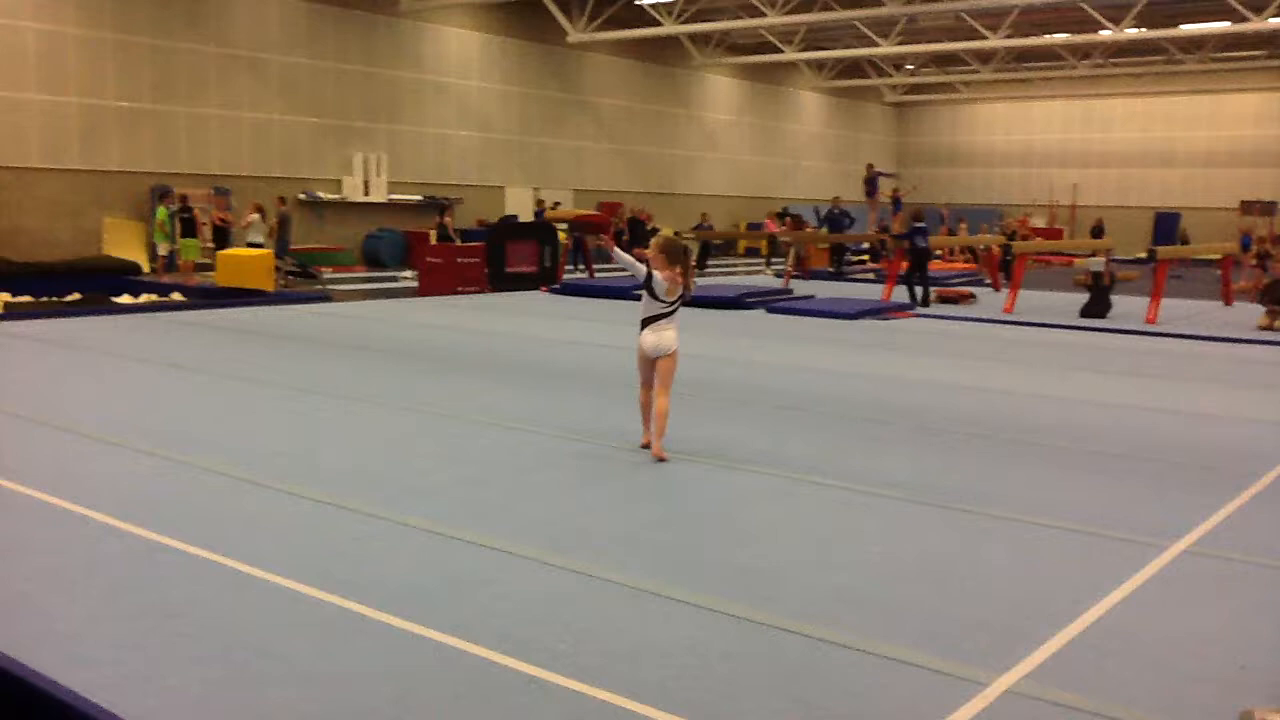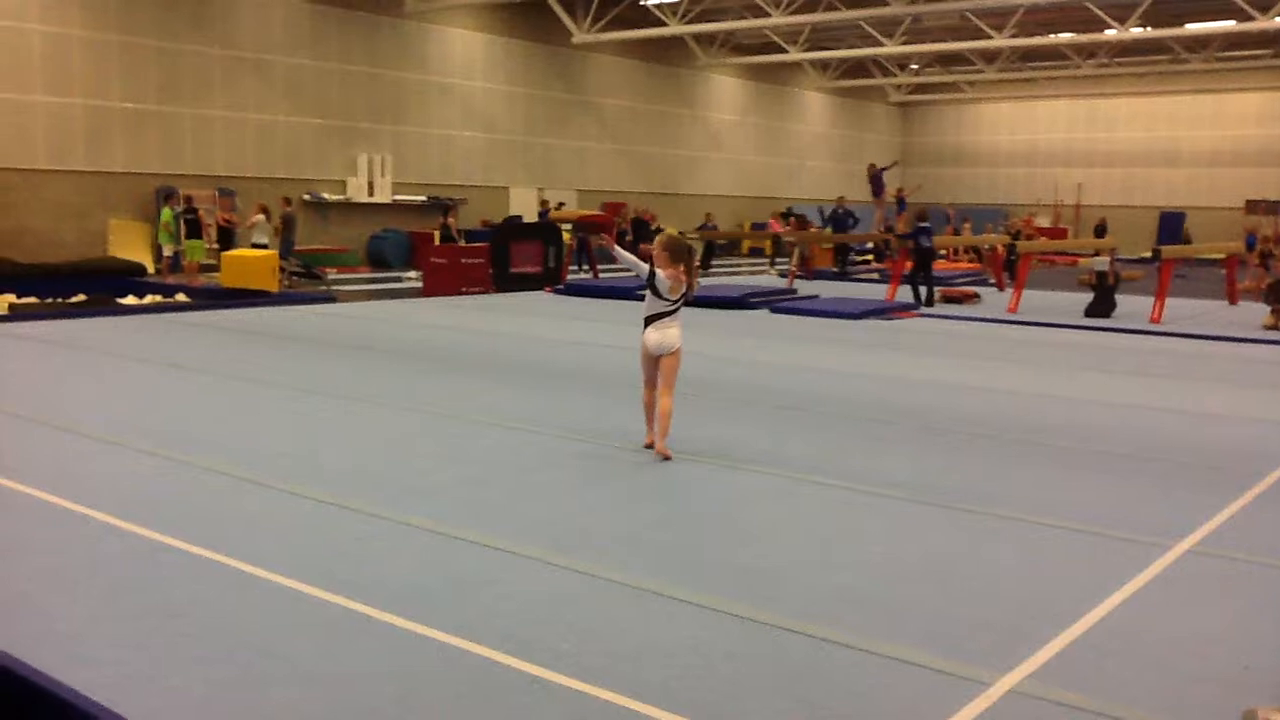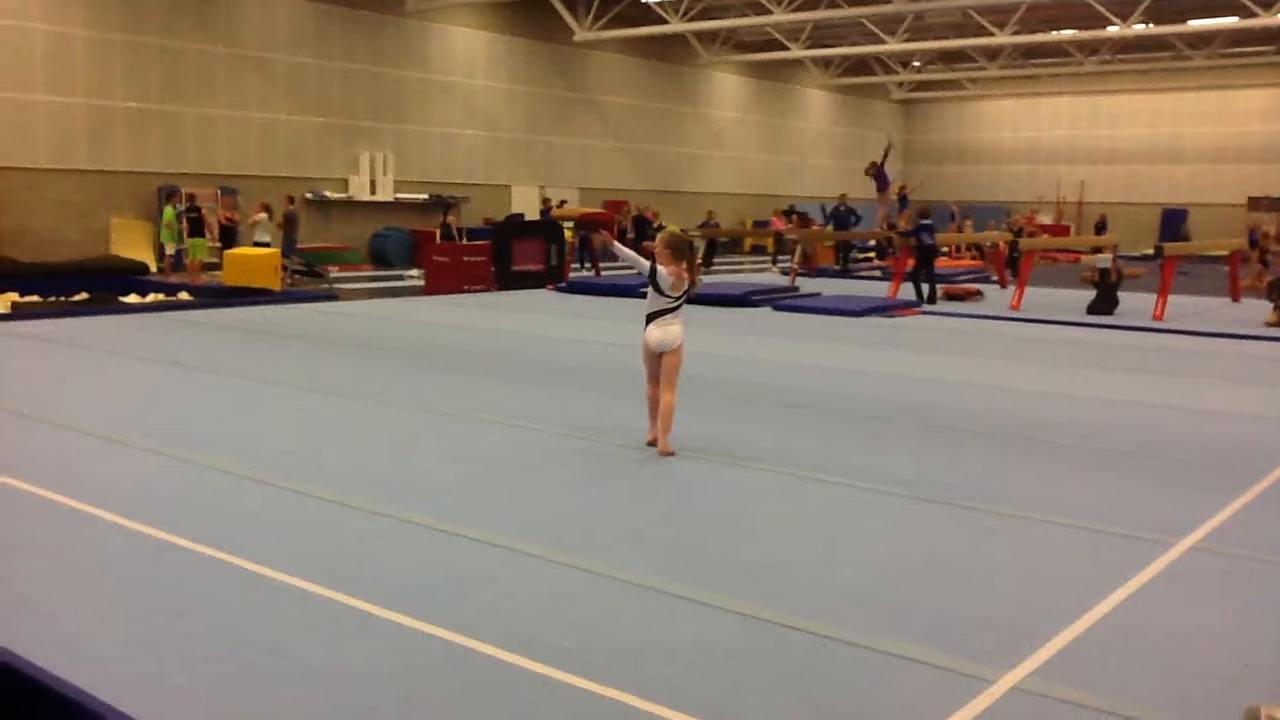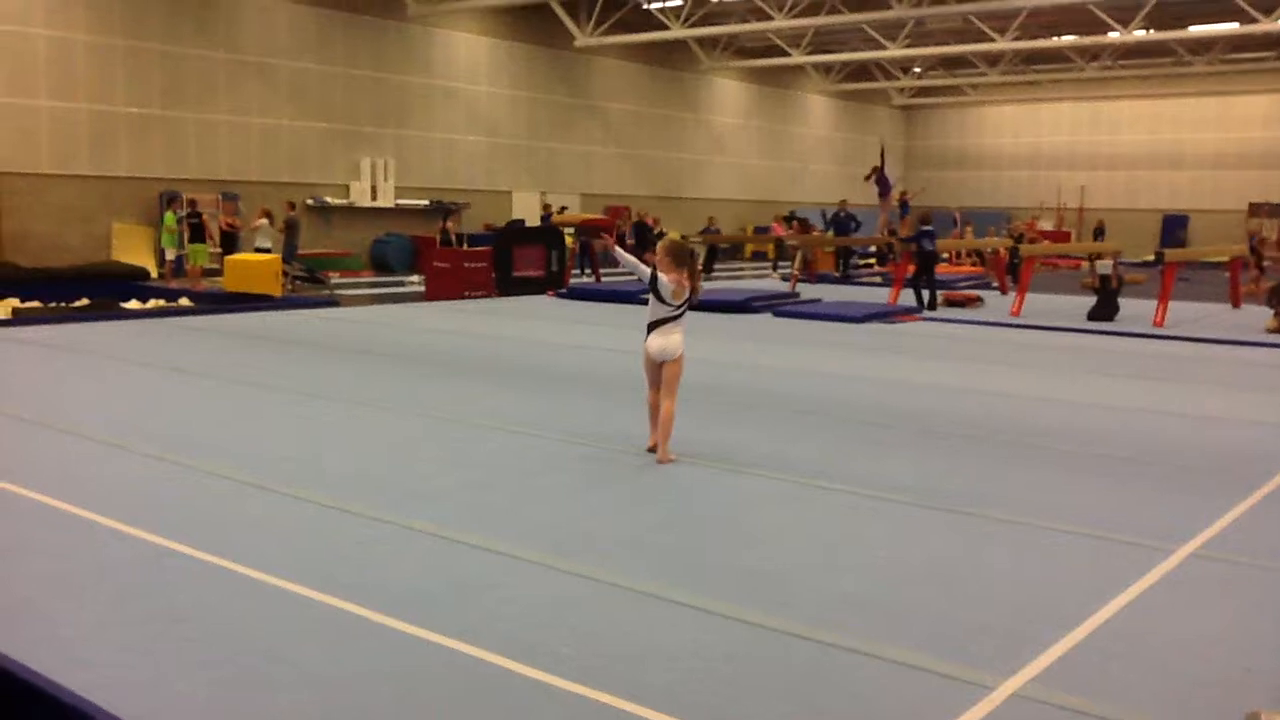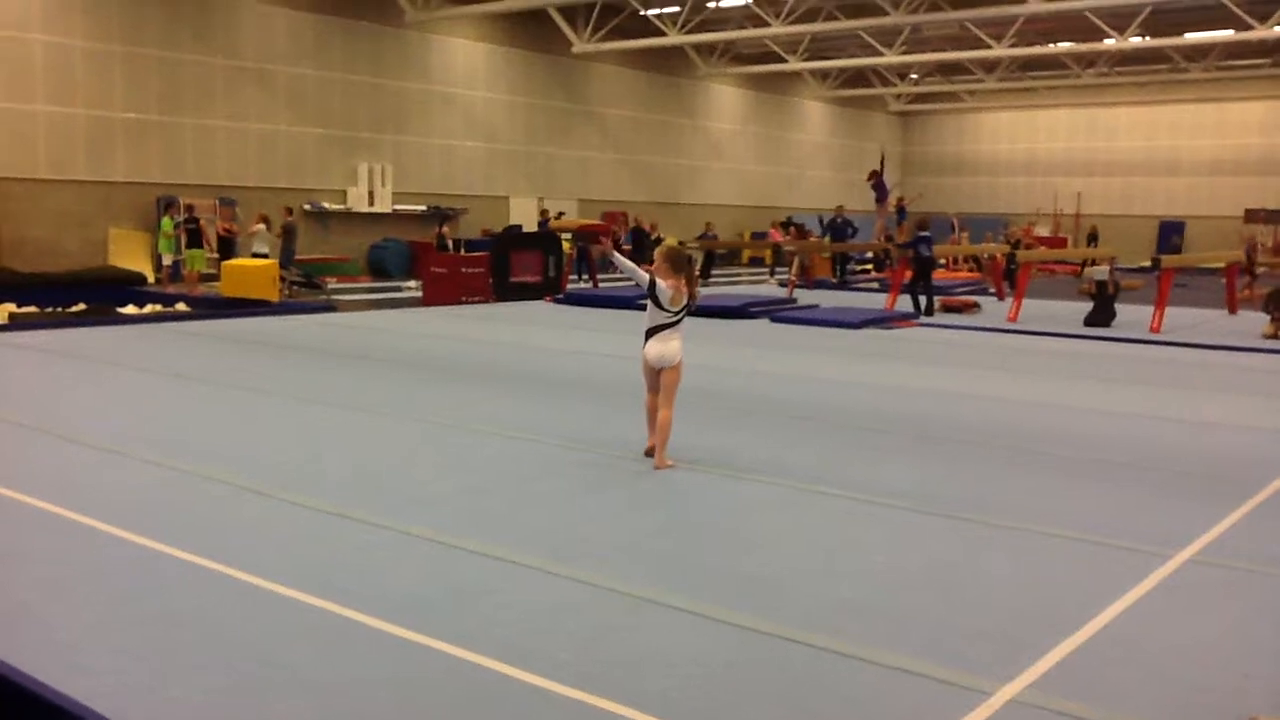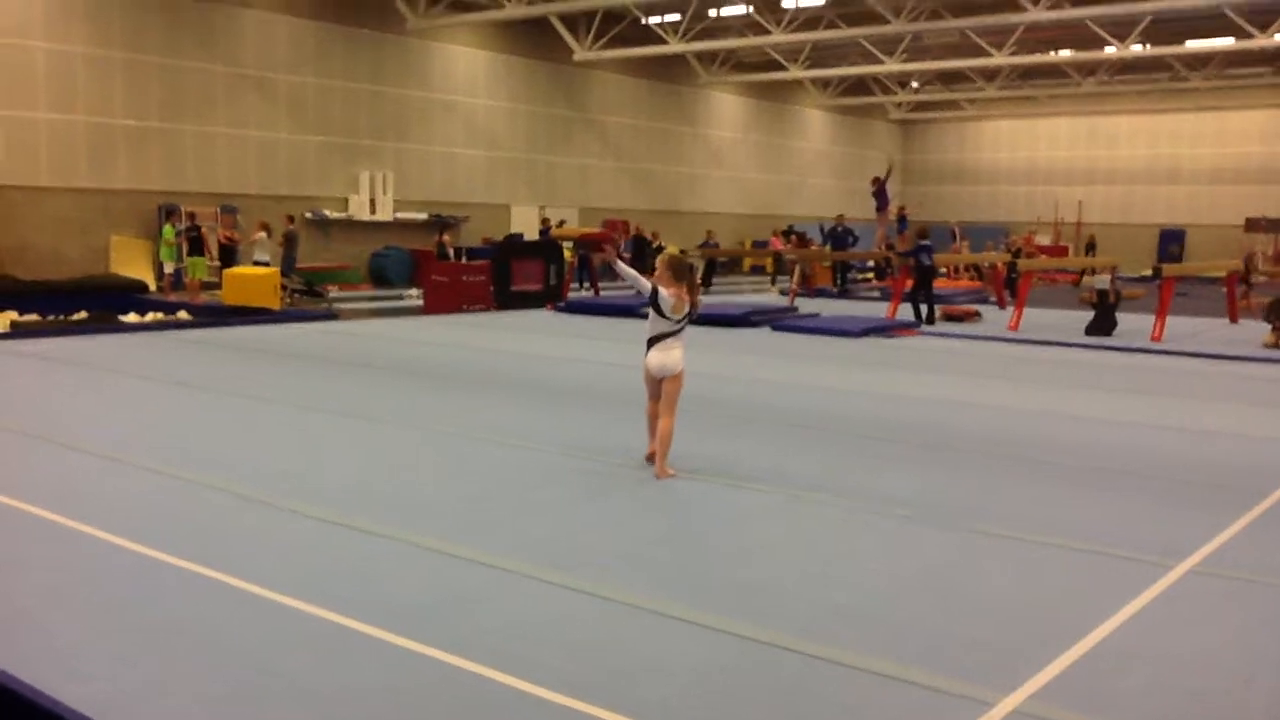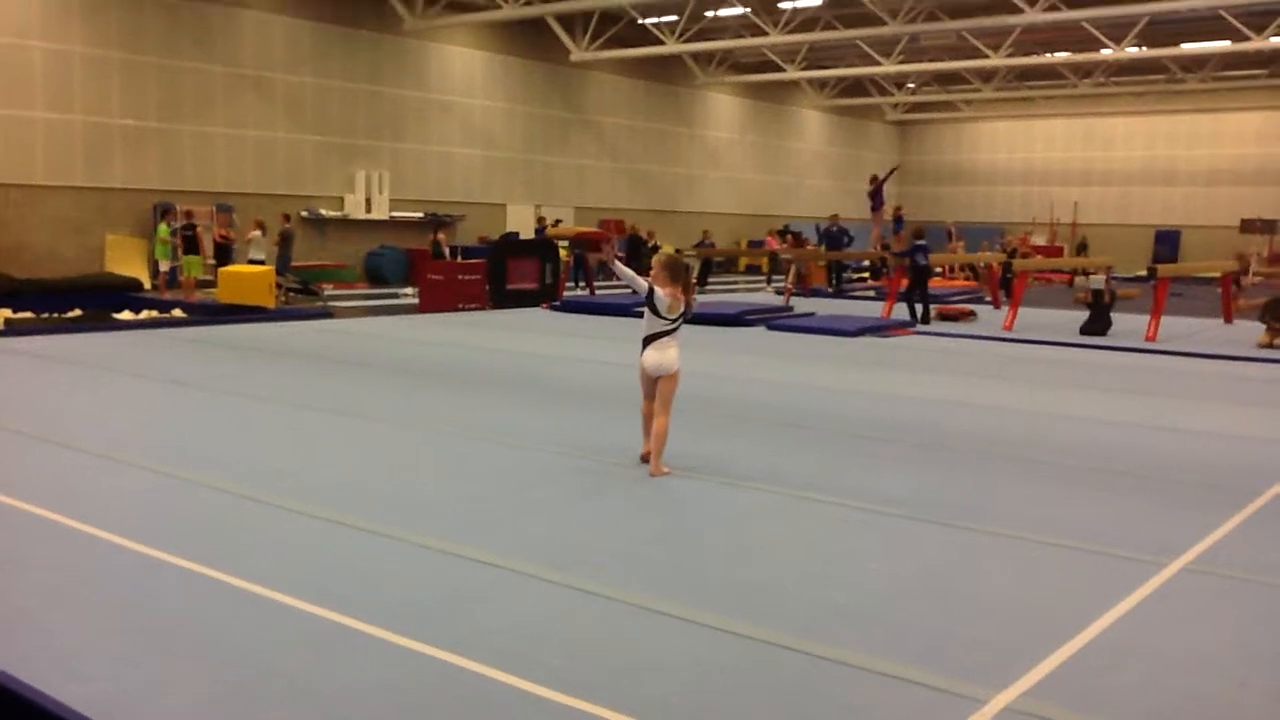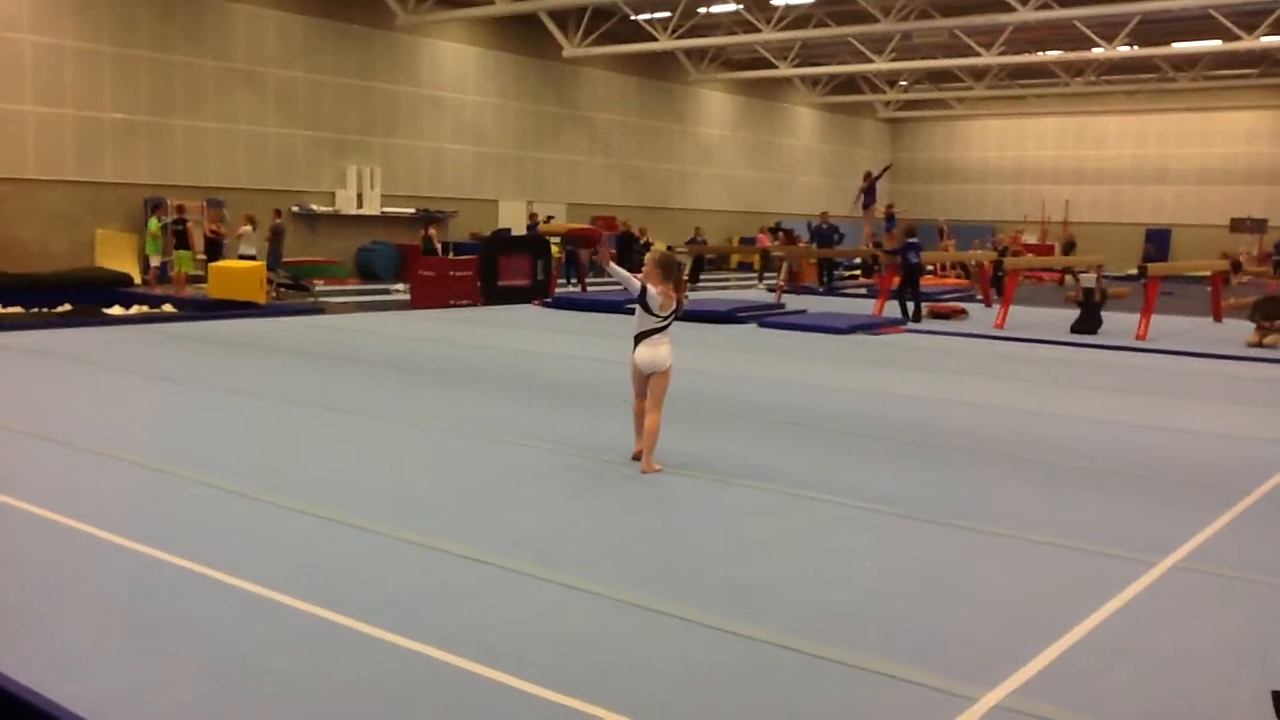
dt=0.1s
person 1, frame 1
left shoulder: (654, 278)
right shoulder: (682, 280)
left elbow: (634, 266)
right elbow: (672, 266)
left wrist: (613, 250)
right wrist: (651, 257)
left hip: (648, 337)
right hip: (668, 340)
left knee: (646, 387)
right knee: (662, 393)
left ankle: (647, 435)
right ankle: (657, 444)
person 1, frame 2
left shoulder: (658, 276)
right shoulder: (685, 278)
left elbow: (636, 264)
right elbow: (677, 263)
left wrist: (614, 248)
right wrist: (654, 254)
left hip: (651, 335)
right hip: (672, 338)
left knee: (649, 386)
right knee: (666, 393)
left ankle: (651, 435)
right ankle: (661, 442)
person 1, frame 3
left shoulder: (659, 273)
right shoulder: (687, 276)
left elbow: (636, 260)
right elbow: (680, 261)
left wrist: (612, 244)
right wrist: (657, 253)
left hip: (653, 333)
right hip: (673, 335)
left knee: (652, 384)
right knee: (668, 390)
left ankle: (653, 432)
right ankle: (663, 441)
person 1, frame 4
left shoulder: (660, 281)
right shoulder: (688, 284)
left elbow: (637, 267)
left wrist: (614, 249)
right wrist: (658, 263)
left hip: (655, 341)
right hip: (674, 343)
left knee: (654, 390)
right knee: (668, 398)
left ankle: (654, 437)
right ankle: (663, 449)
person 1, frame 5
left shoulder: (658, 287)
right shoulder: (686, 290)
left elbow: (634, 271)
left wrist: (613, 254)
right wrist: (656, 274)
left hip: (653, 348)
right hip: (673, 350)
left knee: (652, 395)
right knee: (666, 405)
left ankle: (652, 441)
right ankle: (660, 456)
person 1, frame 6
left shoulder: (660, 296)
right shoulder: (688, 299)
left elbow: (637, 280)
left wrist: (615, 262)
right wrist: (658, 283)
left hip: (655, 356)
right hip: (674, 358)
left knee: (653, 402)
right knee: (667, 414)
left ankle: (652, 446)
right ankle: (661, 465)
person 1, frame 7
left shoulder: (656, 295)
right shoulder: (683, 299)
left elbow: (635, 281)
left wrist: (614, 263)
right wrist: (653, 282)
left hip: (650, 356)
right hip: (670, 358)
left knee: (648, 401)
right knee: (662, 412)
left ankle: (647, 447)
right ankle: (656, 463)
person 1, frame 8
left shoulder: (648, 293)
right shoulder: (674, 296)
left elbow: (628, 280)
left wrist: (608, 264)
right wrist: (642, 279)
left hip: (642, 352)
right hip: (663, 355)
left knee: (639, 400)
right knee: (654, 409)
left ankle: (639, 445)
right ankle: (647, 460)
